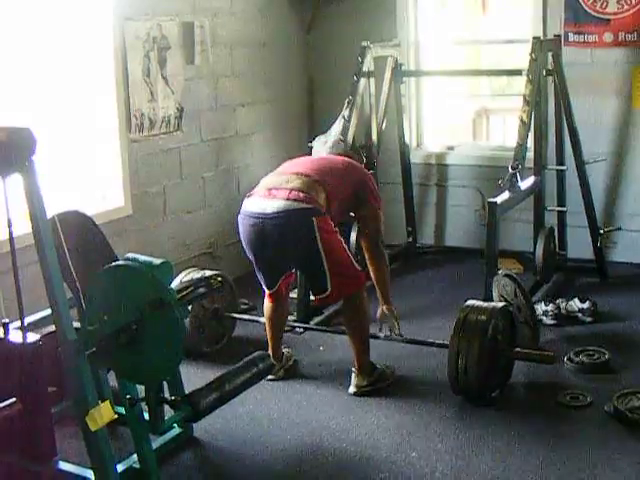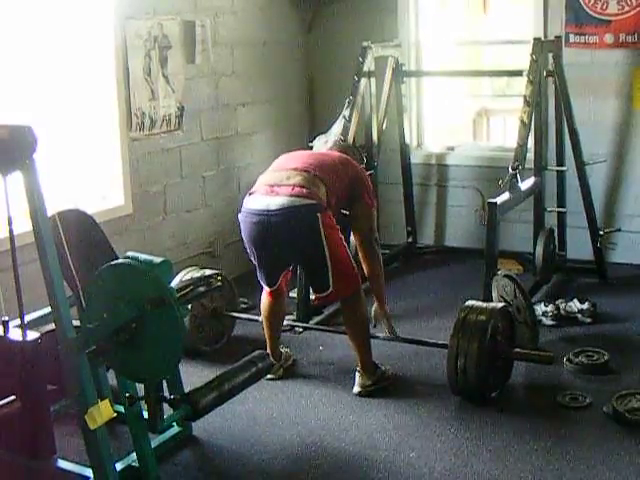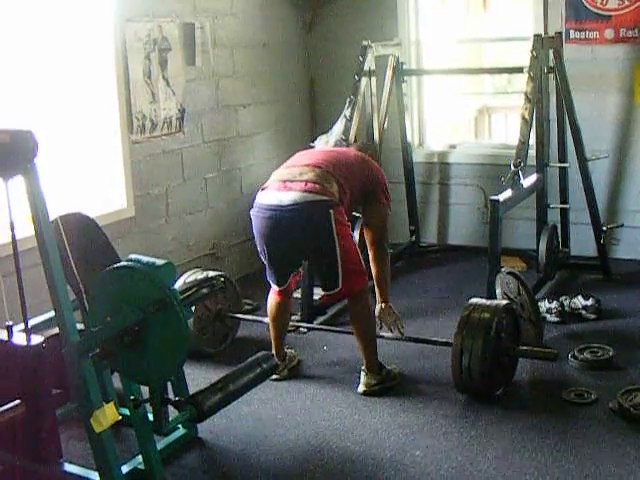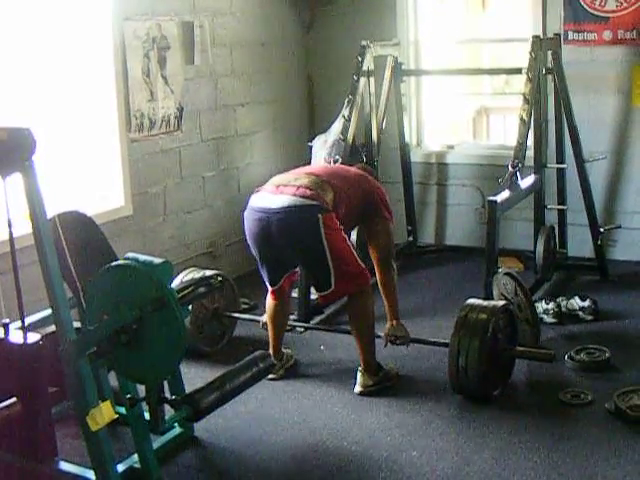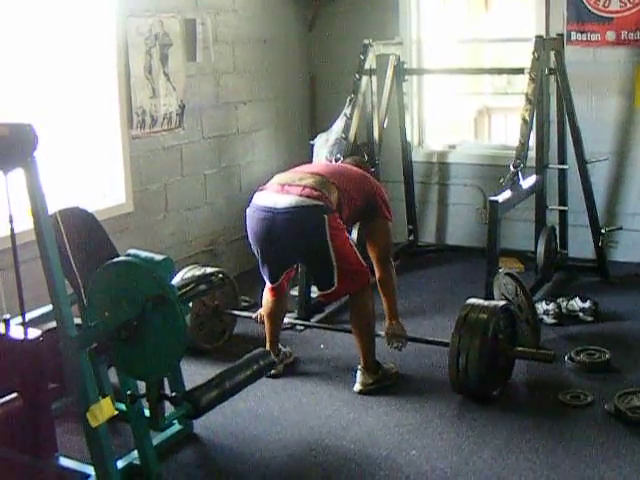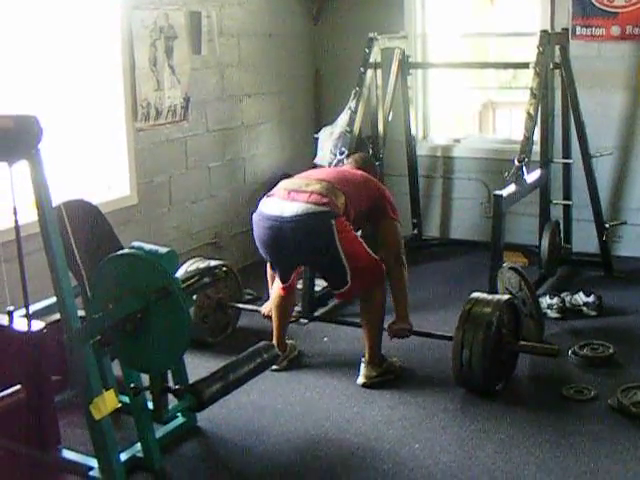
dt=0.5s
person 1, frame 1
left shoulder: (295, 164)
right shoulder: (360, 175)
right elbow: (373, 246)
right wrist: (385, 302)
left hip: (250, 215)
right hip: (298, 215)
left knee: (274, 288)
right knee: (352, 288)
left ankle: (276, 361)
right ankle: (364, 373)
person 1, frame 2
left shoulder: (288, 158)
right shoulder: (355, 171)
right elbow: (367, 242)
right wrist: (380, 303)
left hip: (251, 211)
right hip: (301, 212)
left knee: (272, 286)
right knee: (348, 290)
left ankle: (274, 360)
right ankle: (367, 374)
person 1, frame 3
left shoulder: (305, 156)
right shoulder: (372, 170)
right elbow: (377, 243)
right wrist: (383, 302)
left hip: (264, 207)
right hip: (313, 208)
left knee: (280, 285)
right knee: (355, 288)
left ankle: (280, 360)
right ankle: (372, 373)
person 1, frame 4
left shoulder: (310, 172)
right shoulder: (372, 189)
right elbow: (384, 262)
left wrist: (273, 310)
right wrist: (394, 320)
left hip: (256, 210)
right hip: (304, 214)
left knee: (278, 286)
right knee: (357, 288)
left ankle: (275, 359)
right ankle: (369, 373)
person 1, frame 5
left shoulder: (307, 170)
right shoulder: (370, 187)
right elbow: (383, 261)
left wrist: (268, 306)
right wrist: (393, 320)
left hip: (258, 210)
right hip: (309, 213)
left knee: (275, 282)
right knee: (358, 286)
left ankle: (273, 356)
right ankle: (369, 372)
person 1, frame 6
left shoulder: (314, 175)
right shoulder: (375, 190)
left elbow: (281, 249)
right elbow: (394, 258)
left wrist: (273, 298)
right wrist: (402, 318)
left hip: (265, 216)
right hip: (314, 219)
left knee: (285, 277)
right knee: (372, 279)
left ankle: (278, 350)
right ankle: (373, 365)
